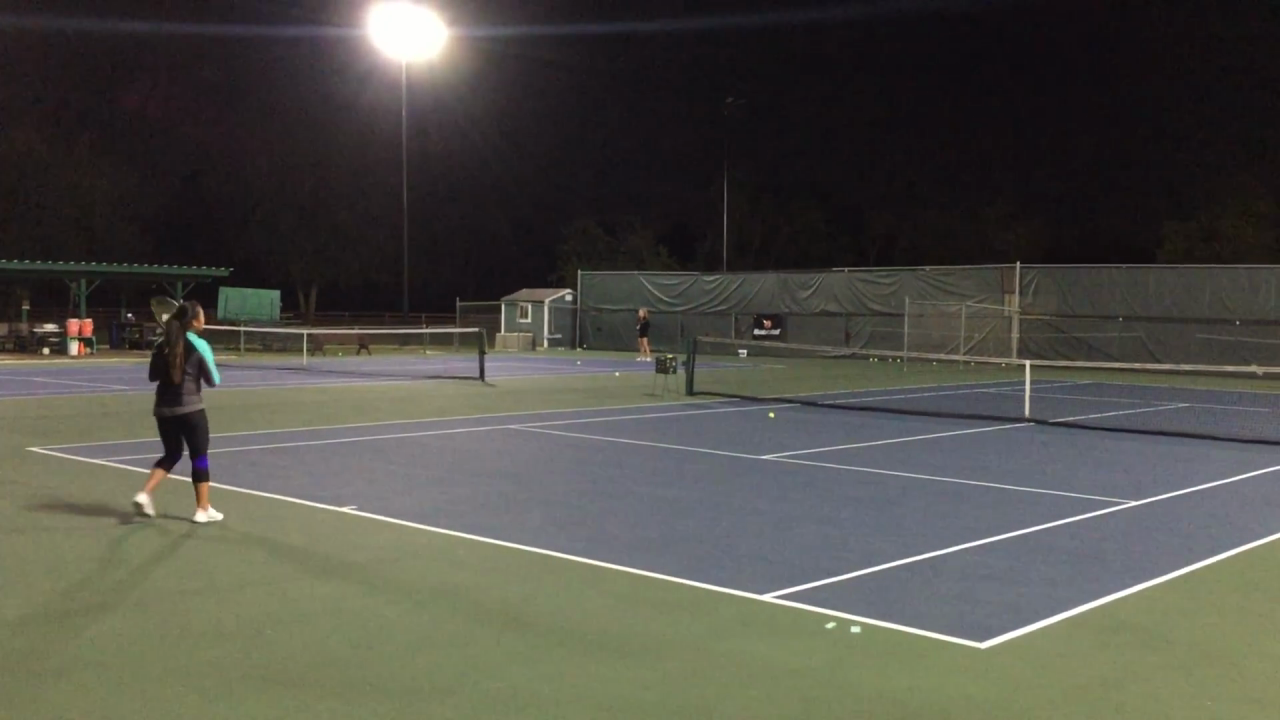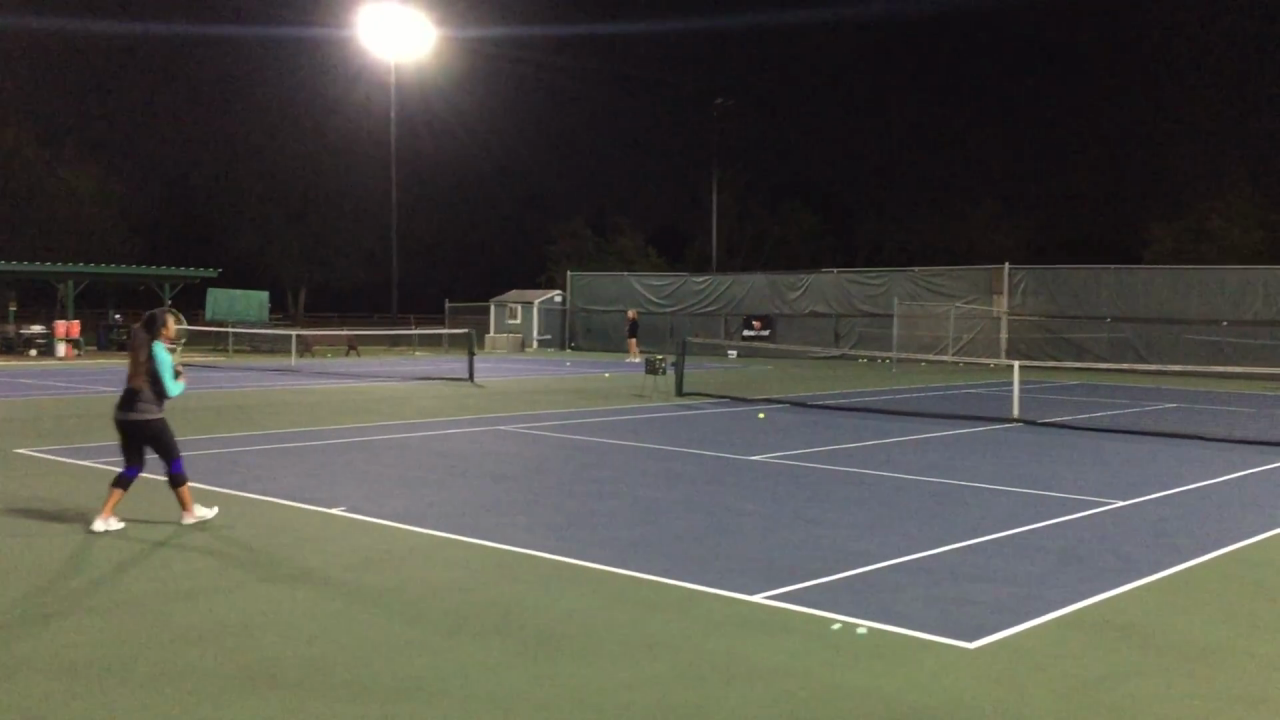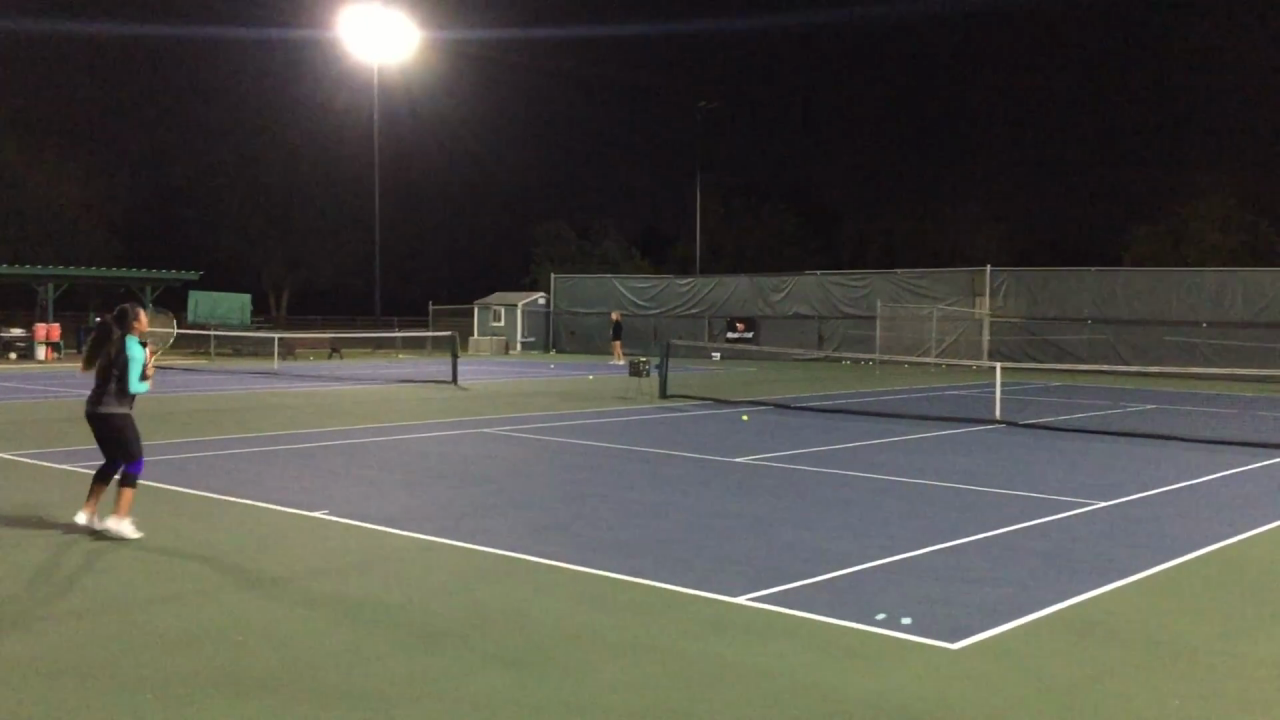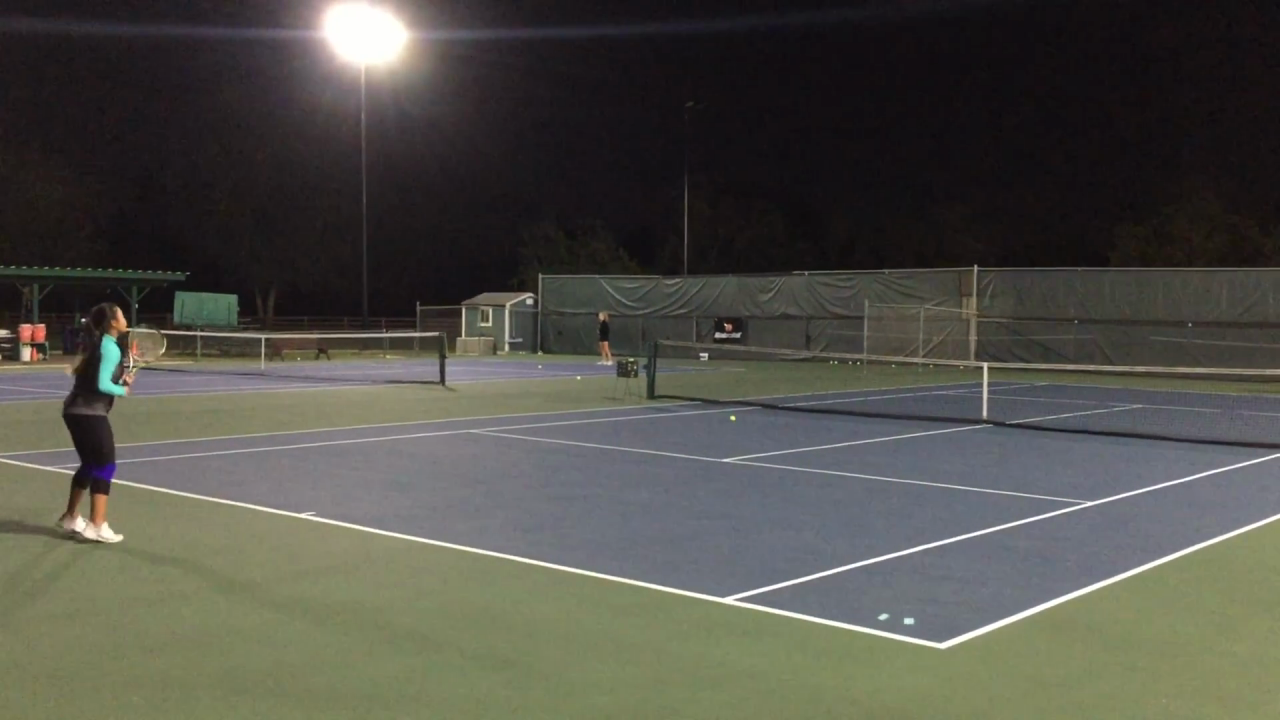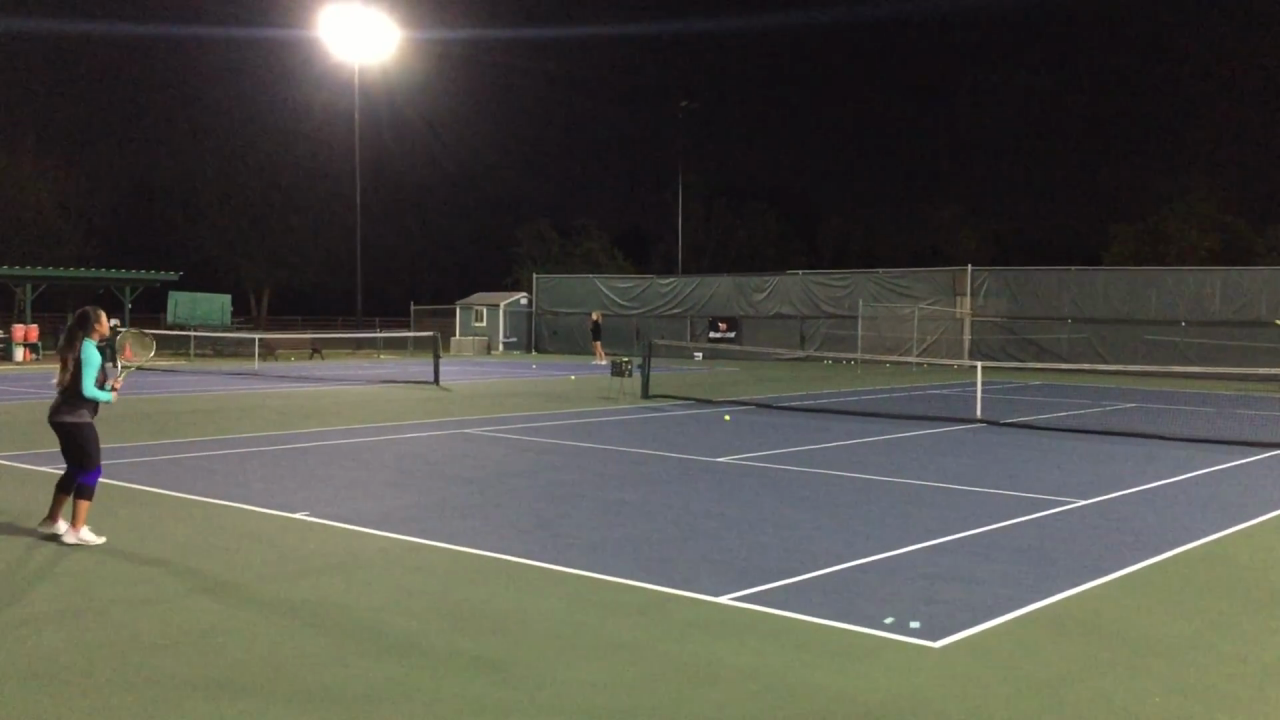
dt=0.2s
person 1, frame 1
left shoulder: (162, 345)
right shoulder: (200, 346)
left elbow: (153, 377)
right elbow: (213, 382)
left hip: (164, 409)
right hip: (190, 409)
left knee: (172, 454)
right knee: (199, 457)
left ankle: (145, 495)
right ankle: (203, 509)
person 1, frame 2
left shoulder: (140, 351)
right shoulder: (161, 355)
right elbow: (168, 392)
left wrist: (171, 374)
right wrist: (180, 383)
left hip: (125, 416)
right hip: (148, 417)
left knee: (132, 467)
right knee: (173, 461)
left ankle: (104, 517)
right ankle: (190, 512)
person 1, frame 3
left shoulder: (113, 344)
right shoulder: (135, 349)
right elbow: (132, 387)
left wrist: (142, 374)
right wrist: (146, 385)
left hip: (96, 410)
right hip: (114, 412)
left knee: (113, 461)
right knee: (134, 461)
left ankle: (87, 512)
right ankle: (118, 519)
person 1, frame 4
left shoulder: (97, 344)
right shoulder: (111, 348)
right elbow: (101, 385)
left wrist: (120, 381)
right wrist: (122, 389)
left hip: (75, 410)
right hip: (90, 413)
left knee: (90, 465)
right knee: (106, 466)
left ankle: (71, 518)
right ankle: (97, 526)
person 1, frame 5
left shoulder: (79, 348)
right shoulder: (91, 352)
right elbow: (86, 391)
left wrist: (108, 387)
right wrist: (109, 397)
left hip: (63, 417)
right hip: (76, 419)
left knee: (75, 470)
right knee: (91, 470)
left ankle: (52, 521)
right ankle: (77, 530)
